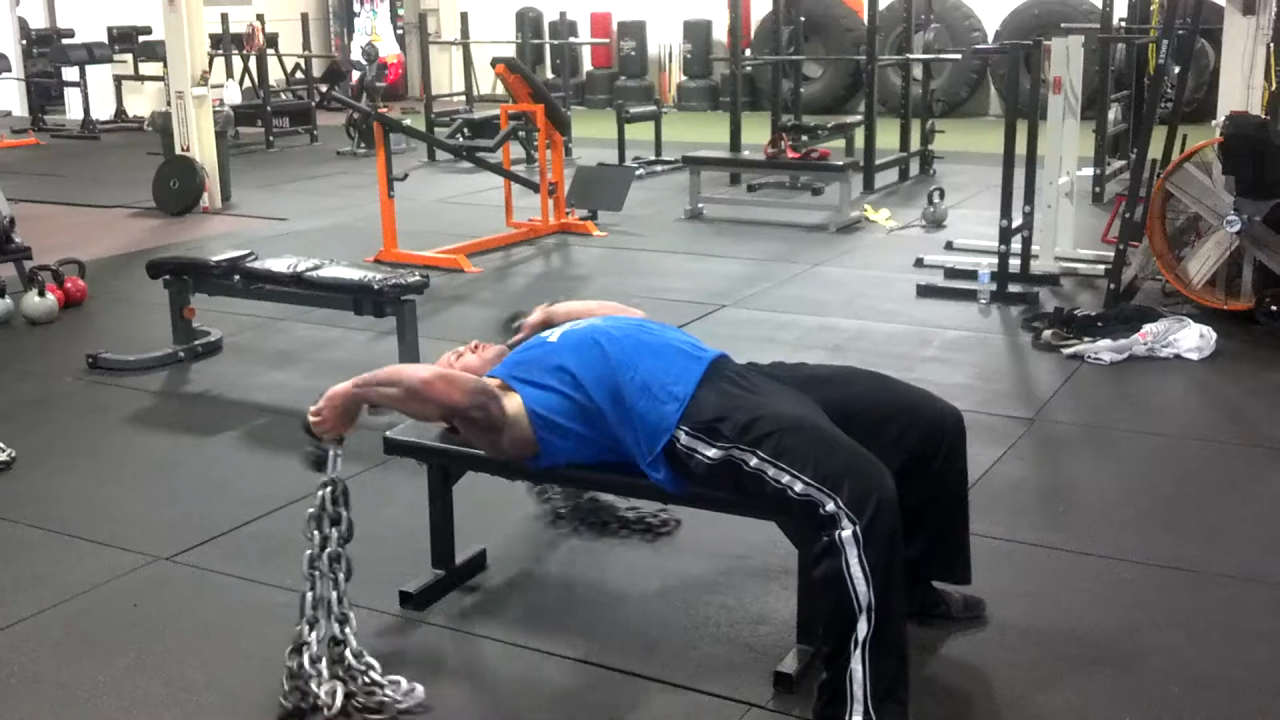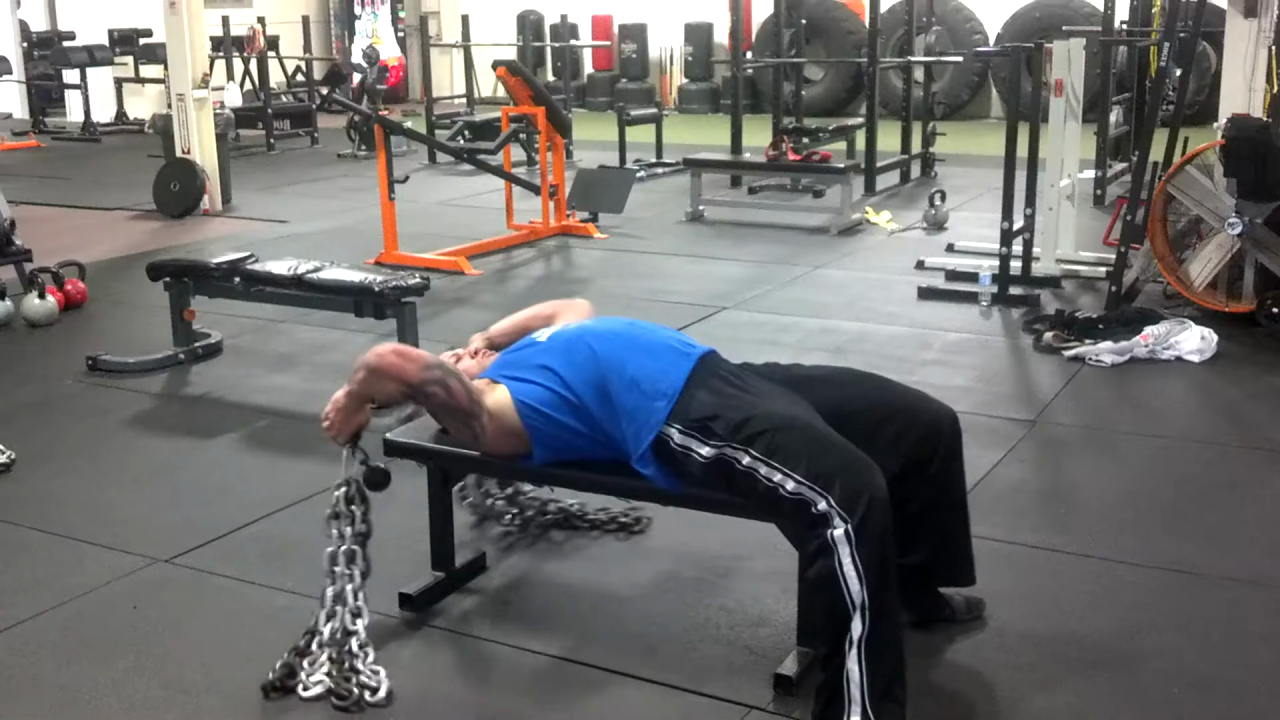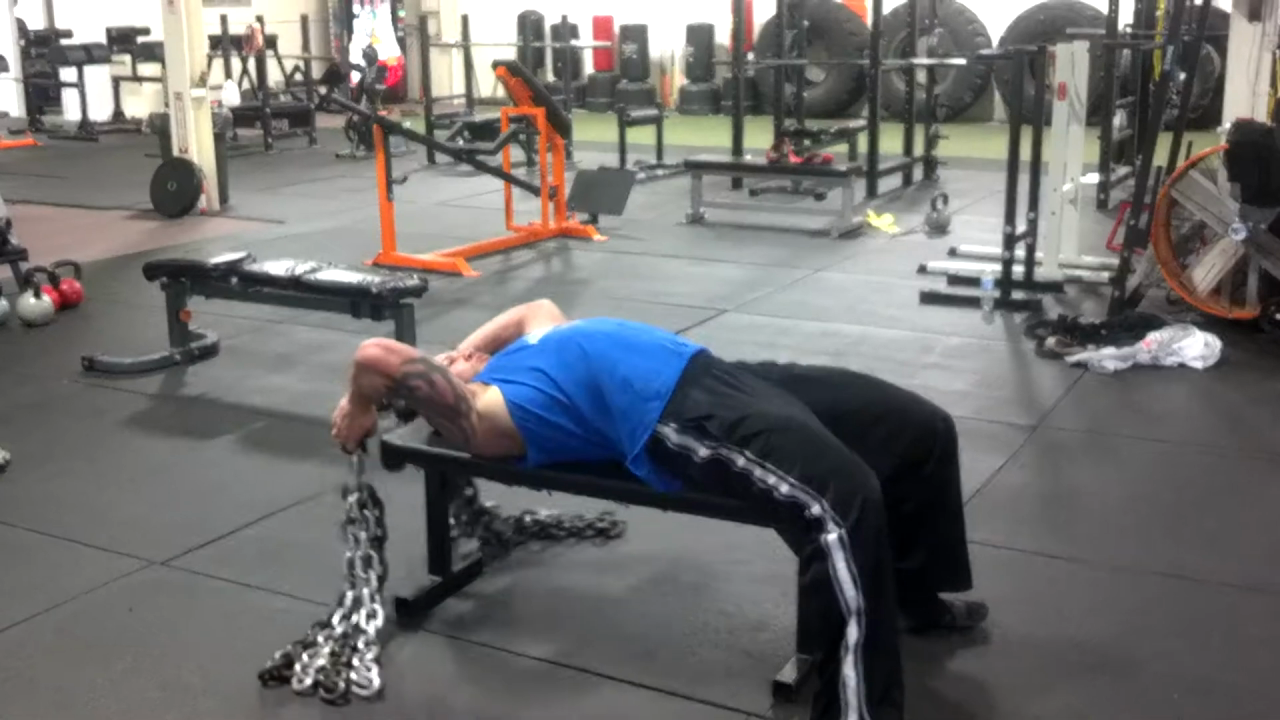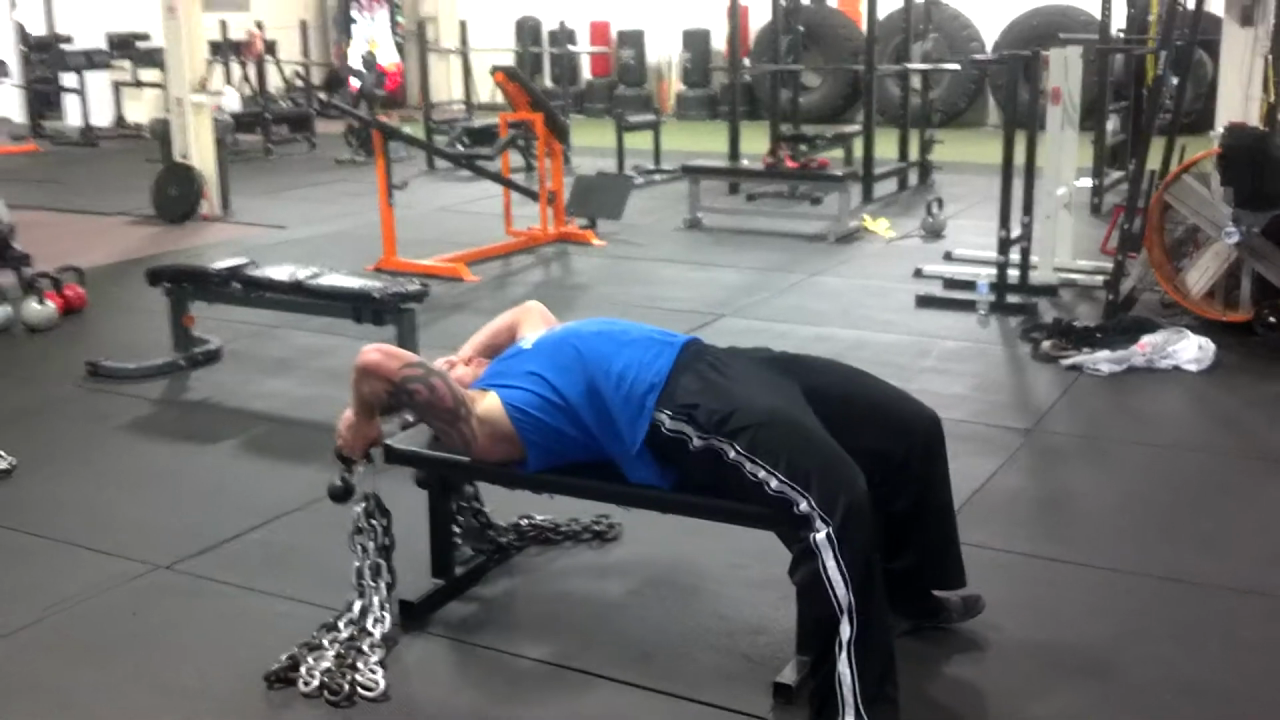
dt=0.2s
person 1, frame 1
left shoulder: (543, 356)
right shoulder: (497, 409)
left elbow: (624, 316)
right elbow: (437, 386)
left wrist: (549, 314)
right wrist: (349, 396)
left hip: (739, 377)
right hip: (695, 420)
left knee: (932, 426)
right knee: (859, 497)
left ankle: (908, 587)
person 1, frame 2
left shoulder: (533, 358)
right shoulder: (488, 410)
left elbow: (575, 306)
right elbow: (392, 360)
left wrist: (487, 336)
right wrist: (354, 401)
left hip: (729, 376)
right hip: (684, 419)
left knee: (928, 427)
right knee: (850, 496)
left ankle: (913, 589)
person 1, frame 3
left shoulder: (526, 359)
right shoulder: (482, 414)
left elbow: (542, 308)
right elbow: (380, 355)
left wrist: (464, 345)
right wrist: (357, 410)
left hip: (721, 374)
right hip: (682, 418)
left knee: (922, 431)
right knee: (844, 499)
left ankle: (913, 593)
person 1, frame 4
left shoulder: (521, 364)
right shoulder: (481, 419)
left elbow: (532, 309)
right elbow: (378, 361)
left wrist: (461, 350)
right wrist: (363, 418)
right hip: (678, 409)
left knee: (910, 429)
right knee: (833, 496)
left ankle: (907, 592)
